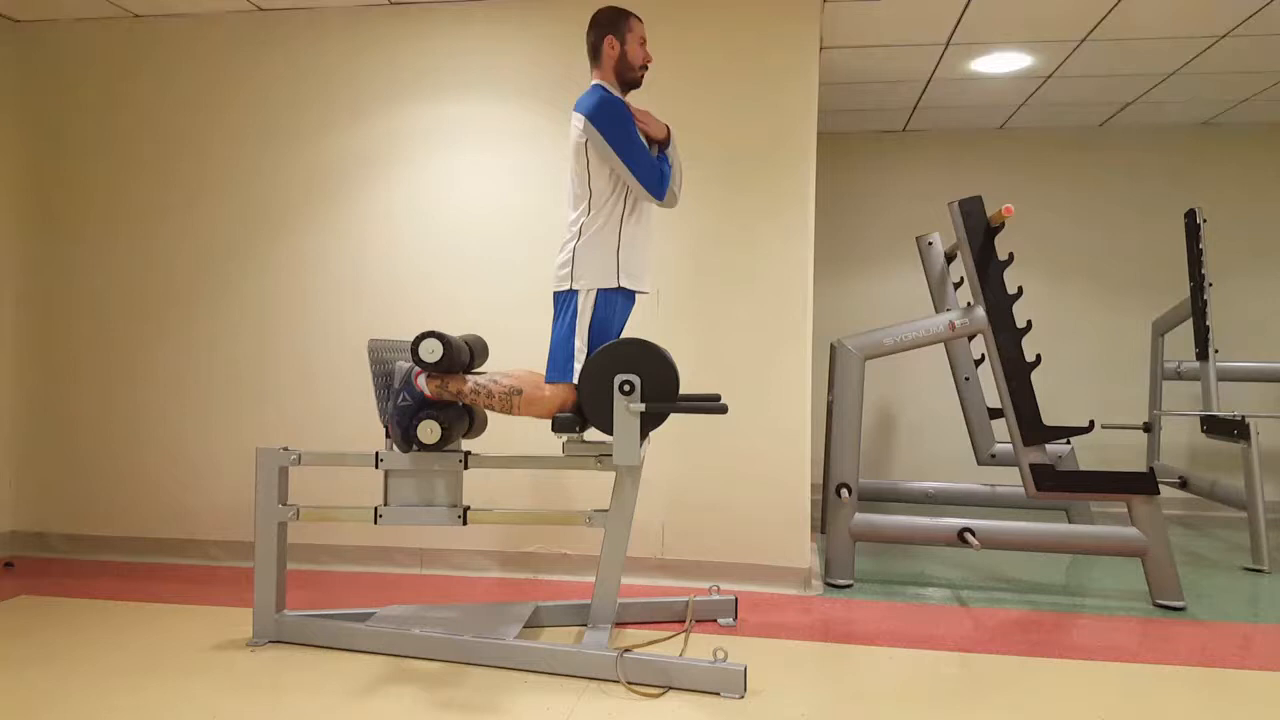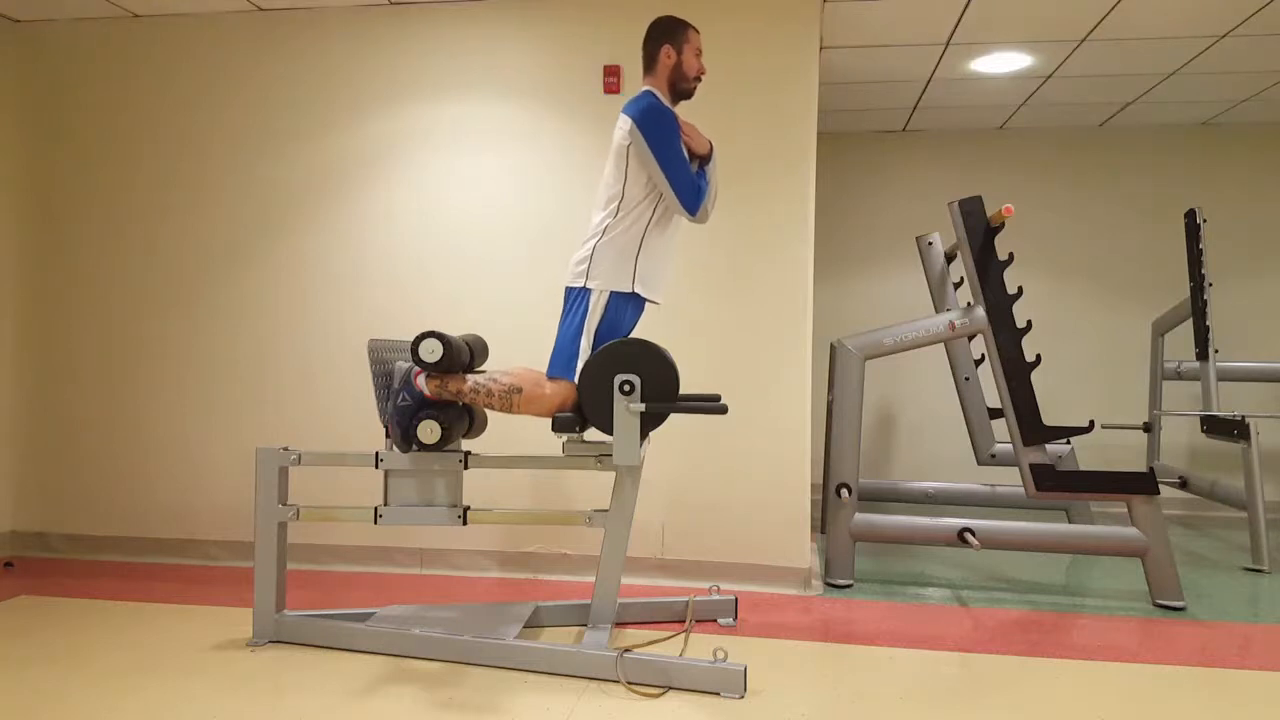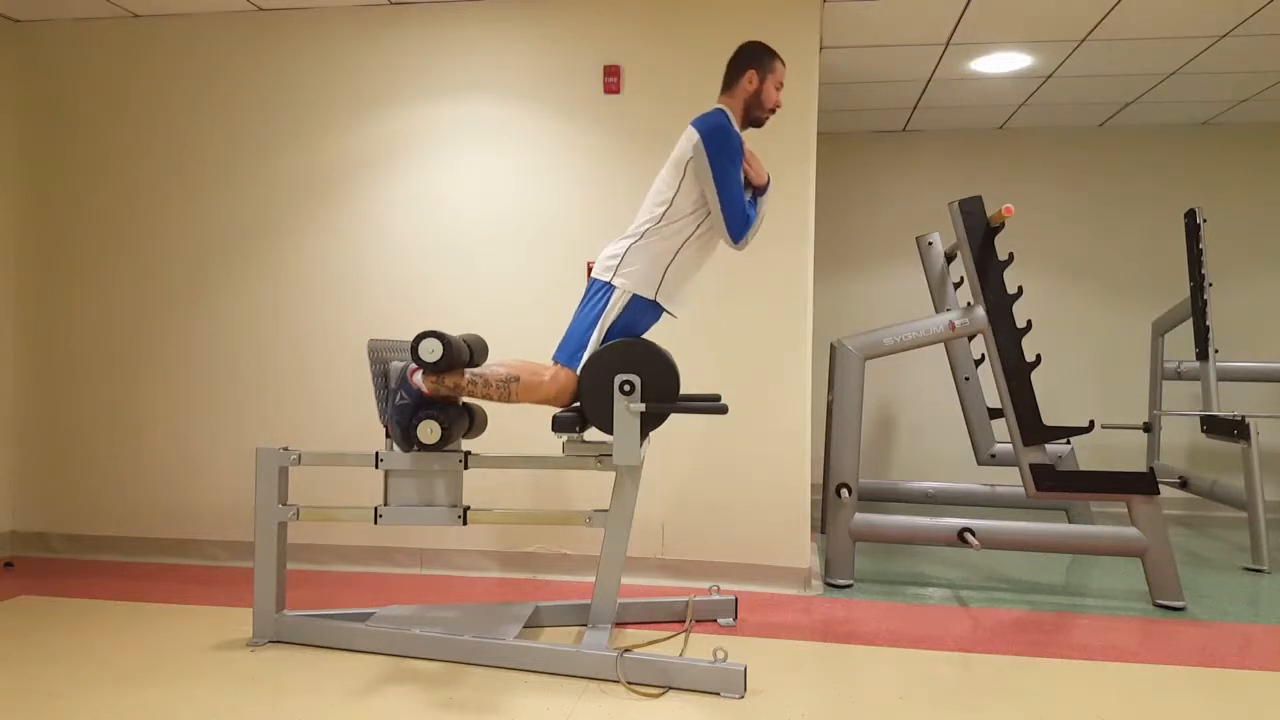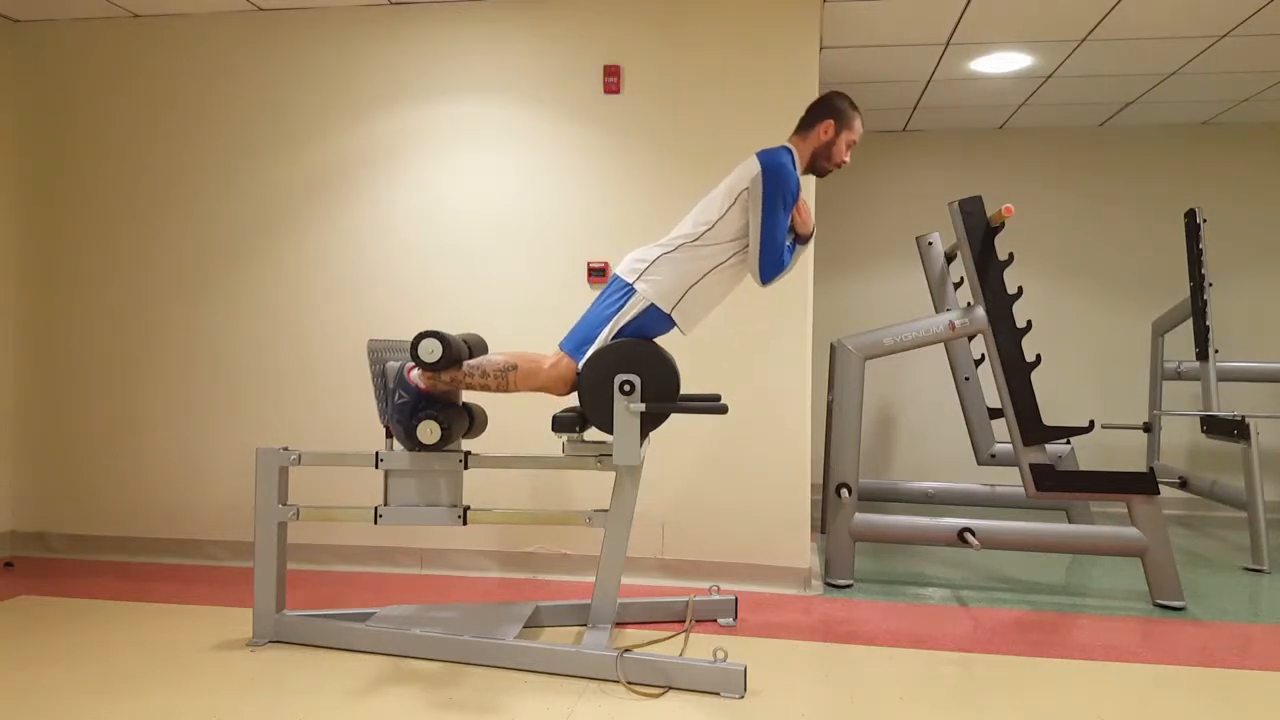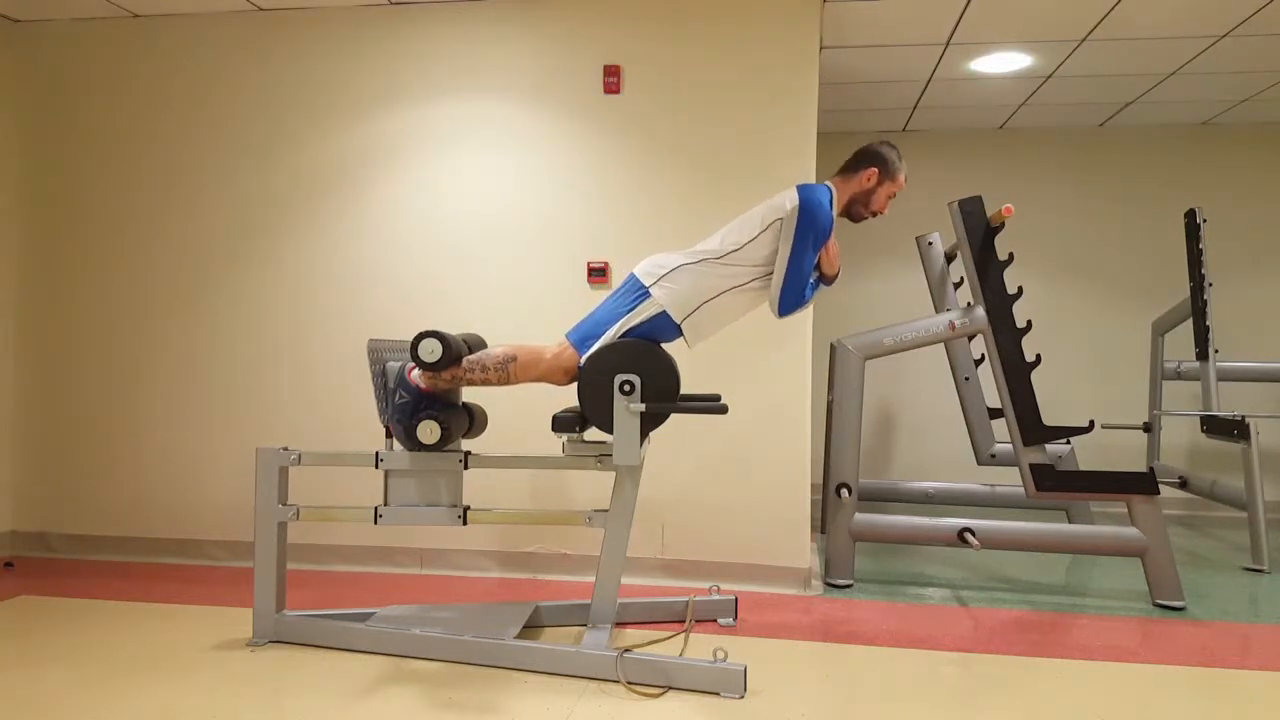
dt=1s
person 1, frame 1
left shoulder: (612, 110)
right shoulder: (604, 106)
left elbow: (671, 192)
right elbow: (660, 190)
left wrist: (663, 139)
right wrist: (661, 145)
left hip: (607, 276)
right hip: (594, 278)
left knee: (561, 388)
right knee: (559, 395)
left ankle: (432, 381)
right ankle: (423, 383)
person 1, frame 2
left shoulder: (657, 118)
right shoulder: (652, 113)
left elbow: (702, 208)
right elbow: (692, 204)
left wrist: (703, 154)
right wrist: (699, 162)
left hip: (621, 281)
right hip: (607, 280)
left knee: (561, 388)
right knee: (560, 395)
left ankle: (435, 381)
right ankle: (424, 383)
person 1, frame 3
left shoulder: (719, 136)
right shoulder: (719, 131)
left elbow: (740, 233)
right elbow: (735, 232)
left wrist: (759, 186)
right wrist: (755, 191)
left hip: (640, 287)
right hip: (631, 282)
left knee: (565, 382)
right knee: (559, 384)
left ankle: (433, 378)
right ankle: (422, 381)
person 1, frame 4
left shoulder: (774, 171)
right shoulder: (779, 170)
left elbow: (768, 262)
right elbow: (767, 268)
left wrist: (801, 235)
right wrist: (802, 235)
left hip: (651, 289)
right hip: (651, 290)
left knee: (560, 374)
right knee: (557, 373)
left ankle: (436, 372)
right ankle: (419, 378)
person 1, frame 5
left shoulder: (810, 204)
right shoulder: (816, 207)
left elbow: (781, 289)
right elbow: (786, 301)
left wrist: (822, 271)
right wrist: (826, 275)
left hip: (665, 291)
right hip: (664, 296)
left knee: (560, 365)
right knee: (556, 363)
left ankle: (438, 370)
right ankle: (421, 377)
